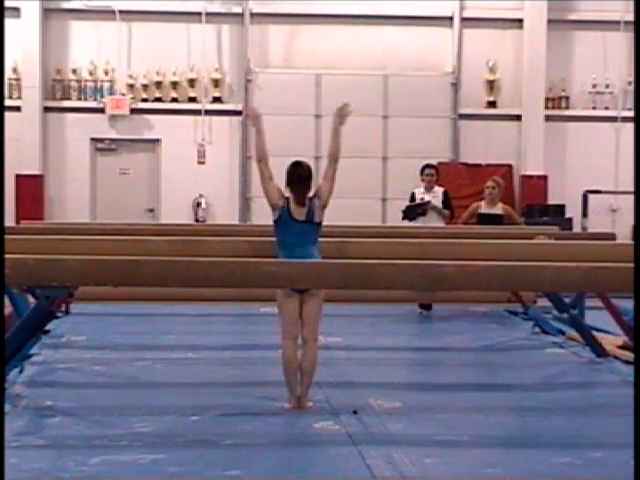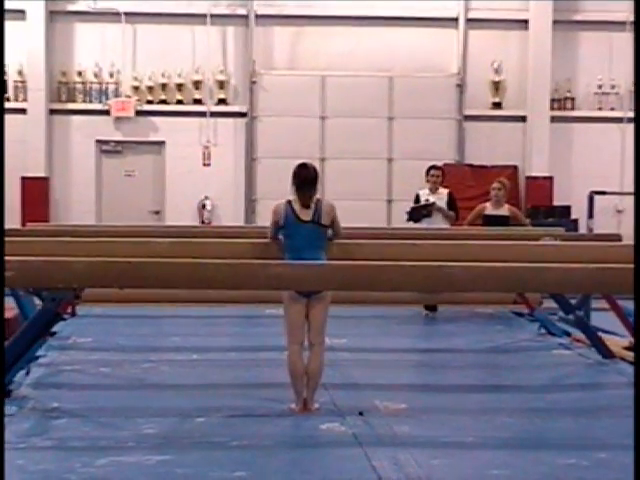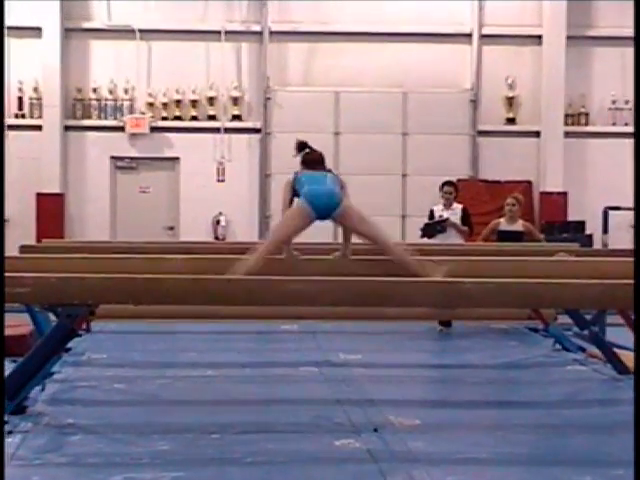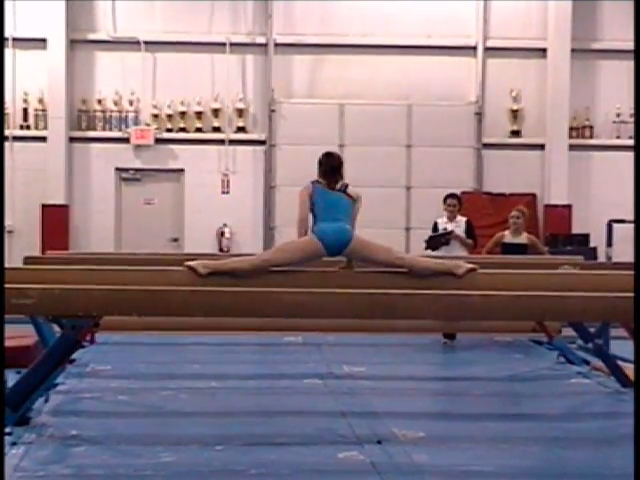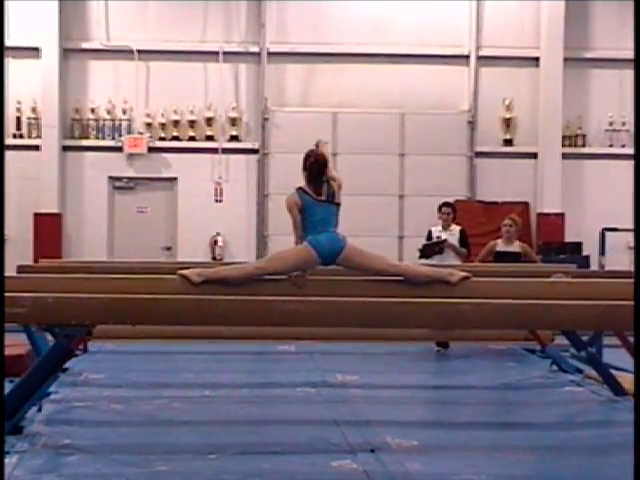
dt=1s
person 1, frame 1
left shoulder: (279, 205)
right shoulder: (318, 205)
left elbow: (262, 164)
right elbow: (333, 163)
left wrist: (258, 128)
right wrist: (337, 127)
left knee: (289, 340)
right knee: (310, 339)
left ankle: (293, 397)
right ankle: (304, 396)
person 1, frame 2
left shoulder: (281, 209)
right shoulder: (327, 208)
left elbow: (273, 238)
right elbow: (336, 234)
left knee: (295, 344)
right knee: (317, 343)
left ankle: (299, 401)
right ankle: (310, 400)
person 1, frame 3
left shoulder: (295, 179)
right shoulder: (335, 178)
left elbow: (285, 211)
left wrist: (287, 250)
right wrist: (345, 251)
left hip: (311, 200)
right hip: (334, 200)
left knee: (266, 248)
right knee: (383, 241)
right ankle: (430, 273)
person 1, frame 4
left shoulder: (308, 190)
right shoulder: (353, 194)
left elbow: (302, 221)
left wrist: (301, 255)
right wrist: (350, 259)
left hip: (321, 237)
right hip: (345, 237)
left knee: (264, 260)
right knee: (401, 260)
left ankle: (207, 266)
right ankle: (454, 266)
person 1, frame 5
left shoulder: (294, 198)
right shoulder: (336, 188)
left elbow: (299, 235)
right elbow: (330, 173)
left wrist: (299, 266)
right wrist: (324, 153)
left hip: (314, 248)
right hip: (338, 245)
left knee: (257, 269)
right knee: (394, 268)
left ankle: (201, 274)
right ankle: (449, 275)
person 2, frame 1
left shoulder: (443, 193)
right shoulder: (415, 193)
left elbow: (450, 215)
right elbow: (409, 216)
left wrist: (435, 208)
right wrist: (418, 210)
right ankle: (424, 302)
person 2, frame 2
left shoulder: (448, 194)
right shoulder: (419, 195)
left elbow: (454, 216)
right elbow: (414, 218)
left wrist: (440, 209)
left ankle: (431, 305)
right ankle: (429, 305)
person 2, frame 3
left shoulder: (462, 209)
right shoulder: (434, 210)
left elbow: (469, 232)
right elbow: (428, 234)
left wrist: (454, 224)
right wrist: (436, 227)
left ankle: (445, 320)
right ankle: (443, 320)
person 2, frame 4
left shoulder: (466, 222)
right shoulder: (438, 223)
left elbow: (473, 244)
left wrist: (458, 237)
left ankle: (450, 332)
right ankle: (447, 332)
person 2, frame 5
left shoulder: (460, 231)
right shoulder: (432, 231)
left elbow: (466, 254)
left wrist: (452, 246)
left ankle: (443, 340)
right ankle: (441, 340)
